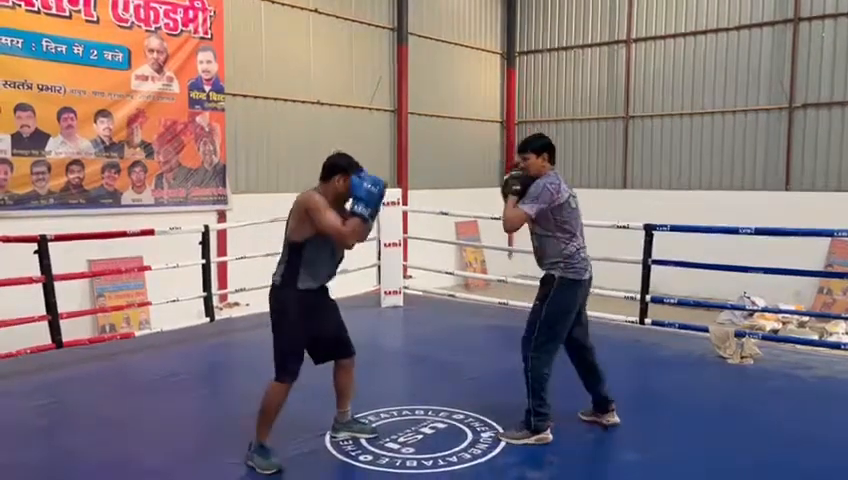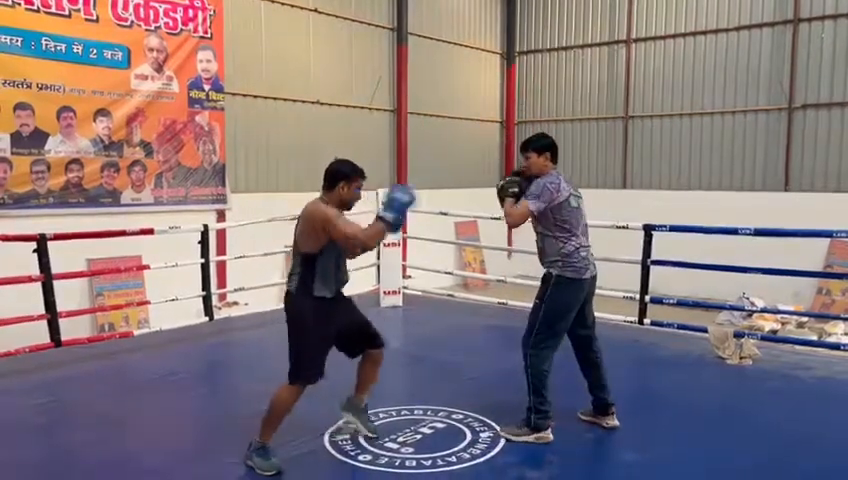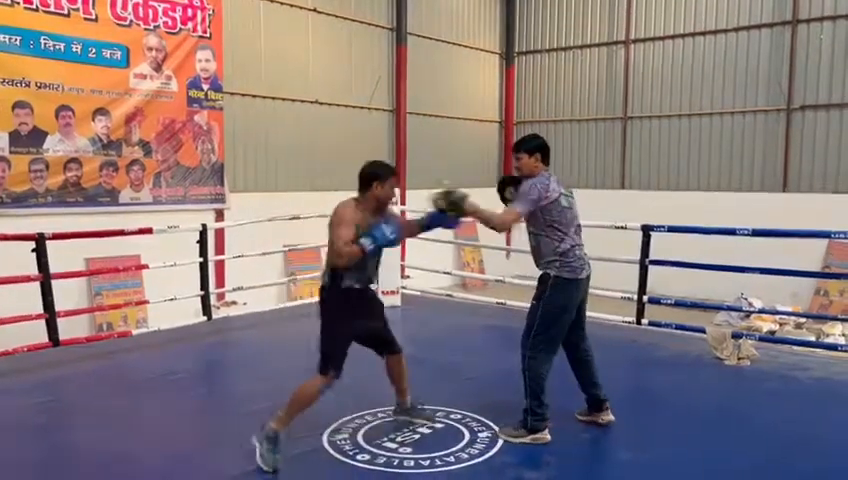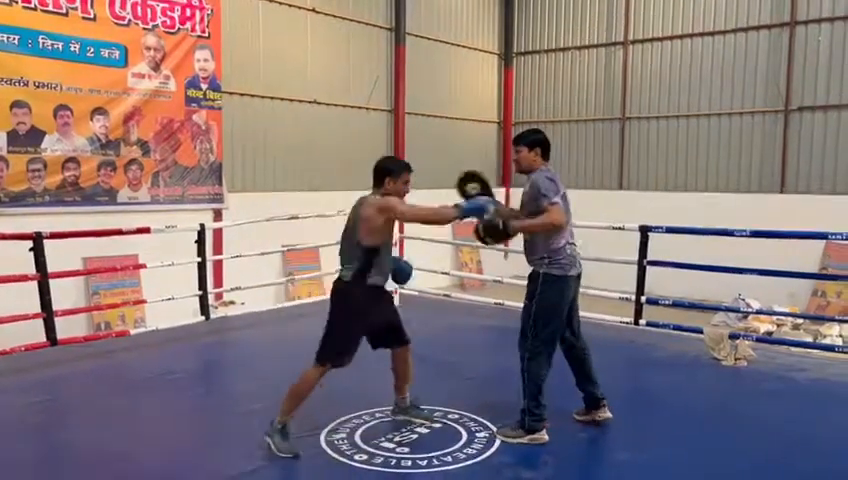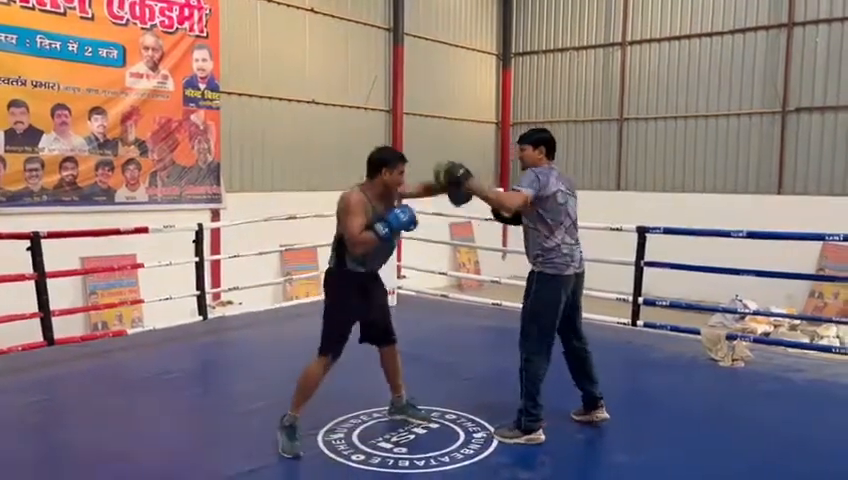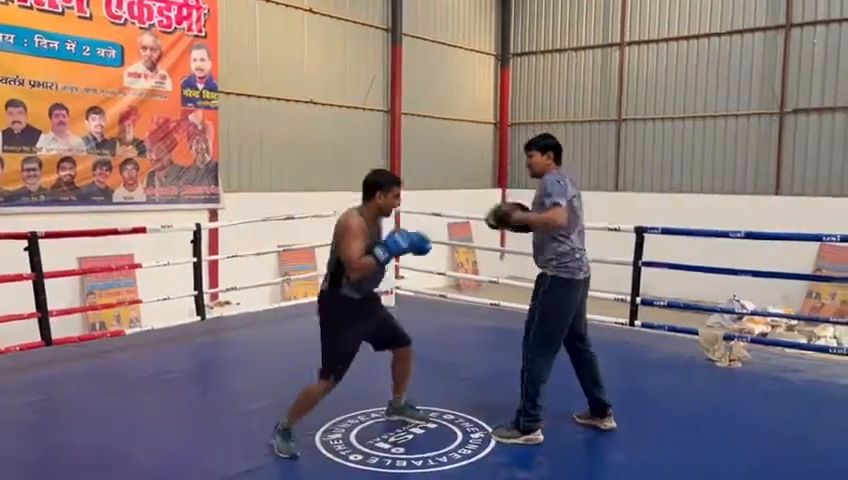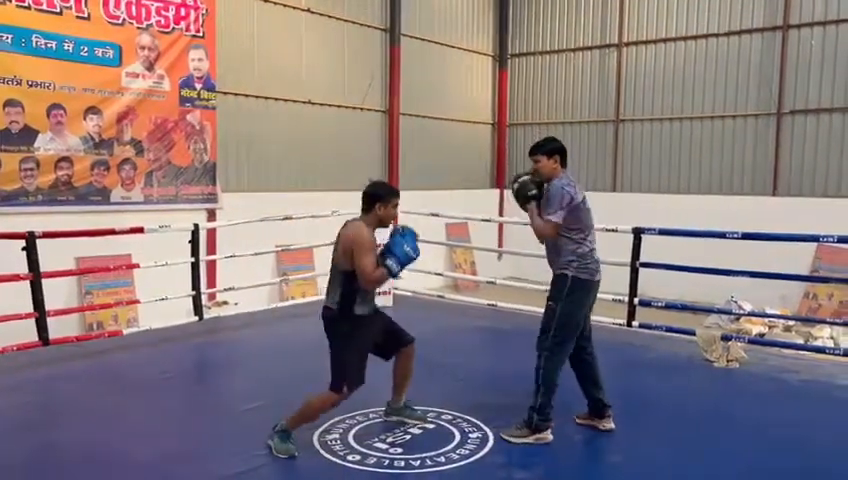
dt=0.2s
person 1, frame 1
left shoulder: (544, 185)
right shoulder: (556, 185)
left elbow: (510, 223)
right elbow: (539, 222)
left wrist: (512, 195)
right wrist: (521, 195)
left hip: (564, 276)
right hip: (579, 273)
left knee: (536, 347)
right knee: (578, 341)
left ankle: (537, 425)
right ankle: (604, 407)
person 1, frame 2
left shoulder: (546, 185)
right shoulder: (562, 186)
left elbow: (515, 218)
left wrist: (507, 198)
right wrist: (520, 195)
left hip: (566, 276)
right hip: (584, 273)
left knee: (536, 344)
right knee: (585, 341)
left ankle: (537, 423)
right ankle: (604, 410)
person 1, frame 3
left shoulder: (536, 186)
right shoulder: (557, 186)
left elbow: (503, 223)
left wrist: (465, 205)
right wrist: (514, 204)
left hip: (560, 276)
right hip: (578, 272)
left knee: (535, 346)
right knee: (575, 341)
left ankle: (535, 425)
right ankle: (599, 406)
person 1, frame 4
left shoulder: (539, 180)
right shoulder: (542, 180)
left elbow: (557, 218)
right elbow: (526, 217)
left wrist: (515, 225)
right wrist: (498, 209)
left hip: (551, 274)
right hip: (568, 270)
left knee: (533, 347)
right knee: (570, 337)
left ankle: (533, 425)
right ankle: (596, 403)
person 1, frame 5
left shoulder: (537, 176)
right shoulder: (565, 181)
left elbow: (510, 202)
left wrist: (469, 182)
right wrist: (520, 218)
left hip: (549, 272)
right hip: (573, 268)
left knee: (534, 347)
right knee: (573, 338)
left ankle: (529, 425)
right ankle: (593, 403)
person 1, frame 6
left shoulder: (552, 182)
right shoulder: (563, 183)
left elbow: (558, 219)
left wrist: (519, 216)
right wrist: (527, 219)
left hip: (560, 276)
right hip: (576, 273)
left knee: (537, 348)
right knee: (578, 343)
left ankle: (527, 425)
right ankle: (601, 412)
person 1, frame 7
left shoulder: (558, 188)
right shoulder: (566, 186)
left elbow: (545, 233)
right elbow: (557, 229)
left wrist: (531, 204)
right wrist: (535, 202)
left hip: (573, 276)
right hip: (585, 274)
left knee: (550, 347)
right knee: (580, 345)
left ankle: (538, 425)
right ankle: (600, 412)
person 2, frame 1
left shoulder: (334, 205)
right shoulder: (312, 201)
left elbow: (355, 237)
right elbow: (347, 238)
left wrist: (369, 202)
right wrist: (364, 202)
left hip: (316, 294)
right hip: (290, 297)
left knee: (346, 356)
right knee: (286, 377)
left ankle: (343, 421)
right ankle: (257, 447)
person 2, frame 2
left shoulder: (333, 213)
right shoulder: (320, 214)
left elbow: (351, 247)
right elbow: (364, 241)
left wrist: (385, 221)
right wrist: (392, 211)
left hip: (333, 299)
right hip: (307, 305)
left knee: (374, 348)
right knee: (300, 381)
left ankle: (355, 406)
right ankle: (258, 447)
person 2, frame 3
left shoulder: (378, 210)
right shoulder: (347, 211)
left elbow: (401, 230)
right elbow: (339, 258)
left wrist: (435, 219)
right wrist: (370, 241)
left hip: (362, 296)
right hip: (341, 300)
left knee: (393, 353)
right knee: (328, 375)
left ankle: (405, 406)
right ankle: (269, 434)
person 2, frame 4
left shoulder: (367, 204)
right shoulder: (382, 205)
right elbow: (429, 216)
left wrist: (390, 262)
right wrist: (472, 207)
left hip: (372, 291)
right hip: (352, 295)
left knee: (401, 345)
right knee: (325, 364)
left ankle: (402, 405)
right ankle: (278, 426)
person 2, frame 5
left shoulder: (387, 194)
right shoulder: (354, 199)
left elbow: (411, 192)
right elbow: (356, 245)
left wrist: (441, 187)
right wrist: (387, 226)
left hip: (369, 280)
right hip: (344, 281)
left knee: (388, 343)
right knee: (326, 357)
left ankle: (399, 403)
right ankle: (289, 422)
person 2, frame 6
left shoulder: (372, 221)
right shoulder: (353, 222)
right elbow: (355, 269)
left wrist: (406, 243)
right wrist: (388, 249)
left hip: (364, 301)
right hip: (339, 305)
left knee: (403, 346)
right knee: (330, 379)
left ankle: (398, 405)
right ankle: (283, 429)
person 2, frame 7
left shoulder: (363, 228)
right shoulder: (360, 233)
right elbow: (369, 280)
left wrist: (394, 247)
right wrist: (398, 259)
left hip: (363, 313)
right hip: (345, 319)
left knee: (406, 347)
right knee: (341, 391)
left ankle: (397, 406)
right ankle: (281, 432)
